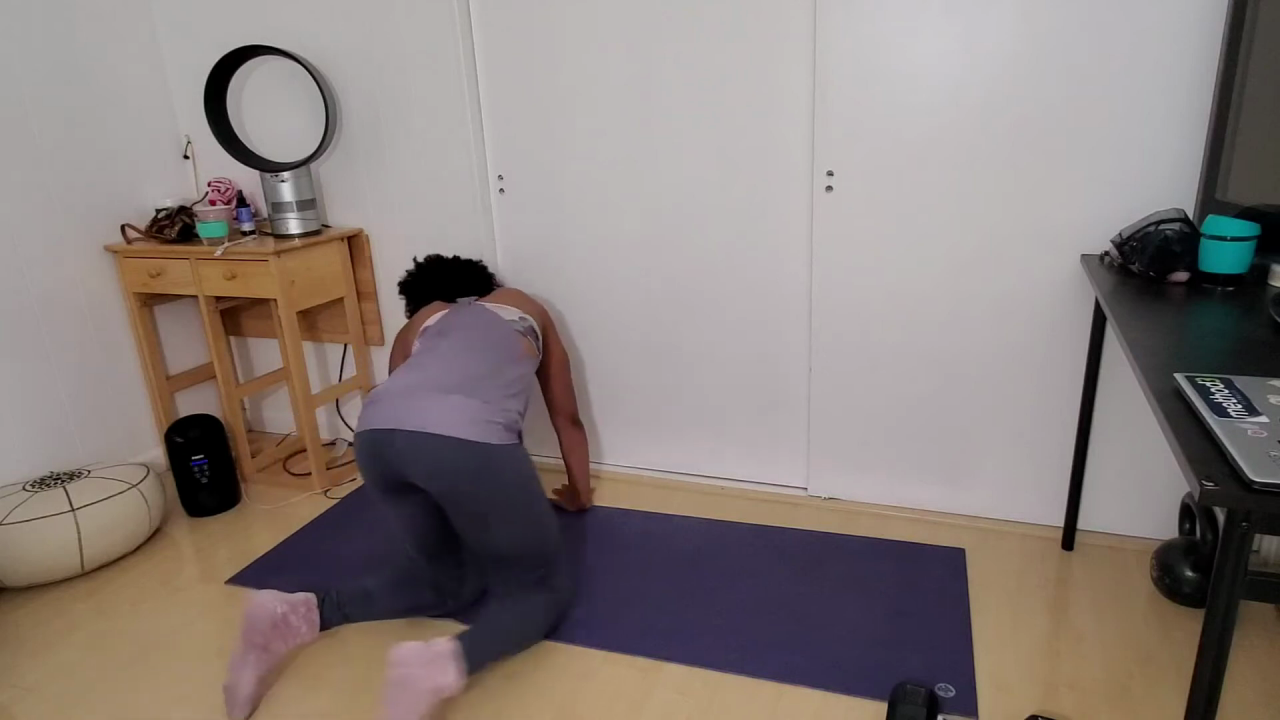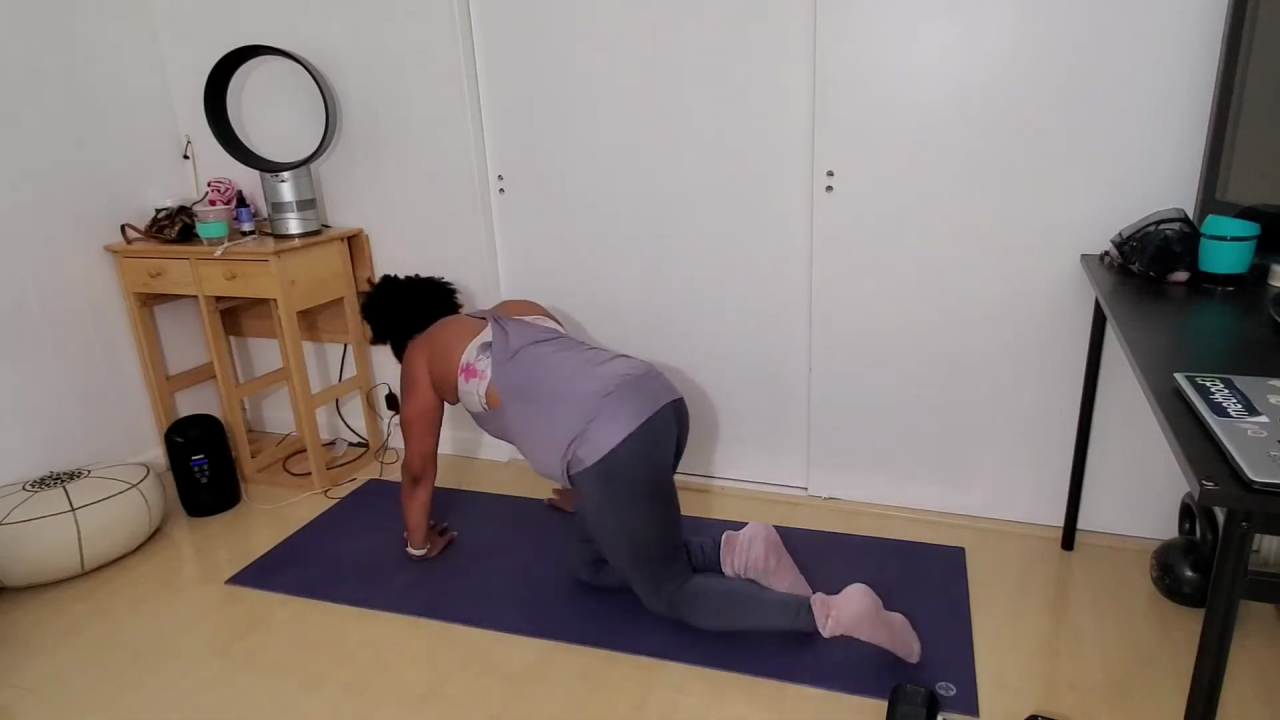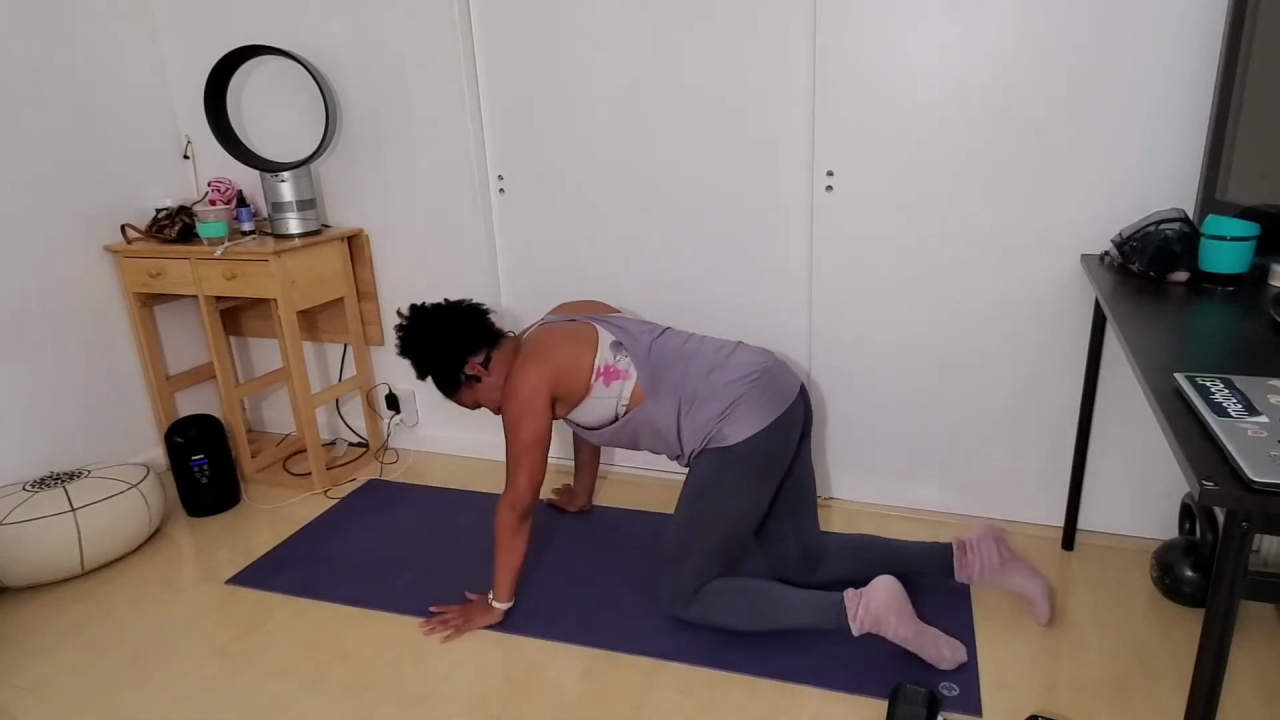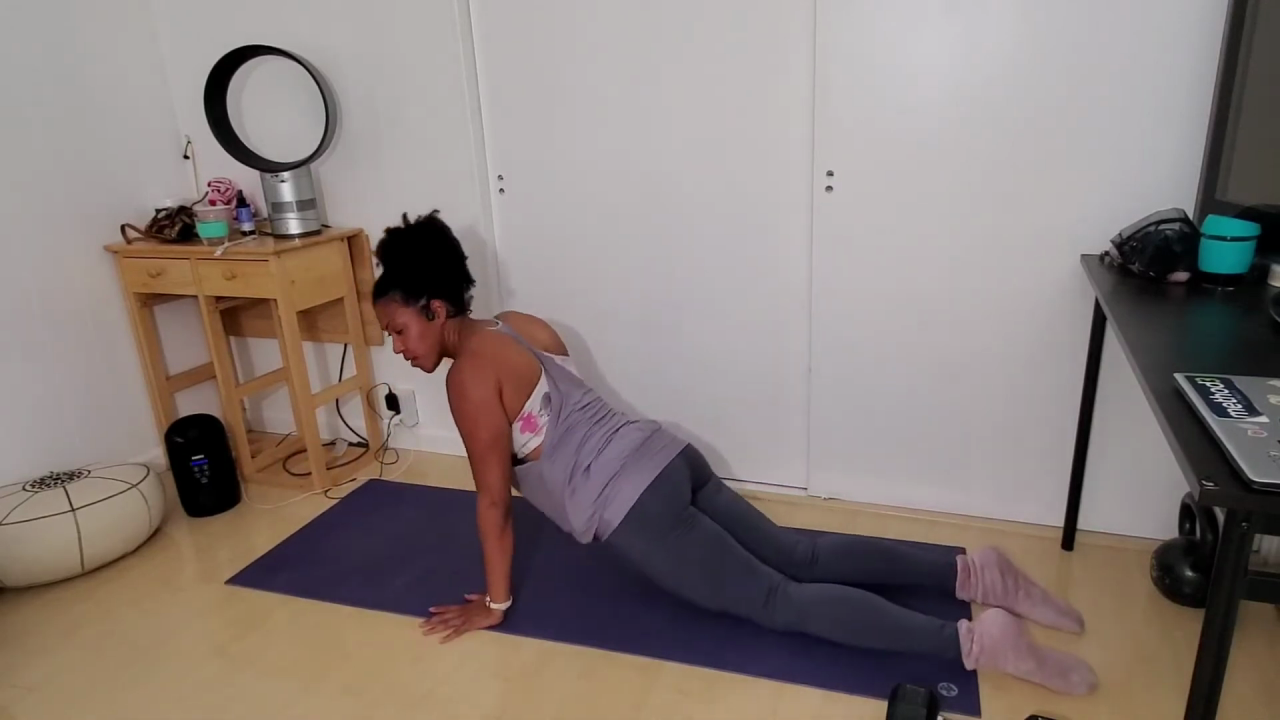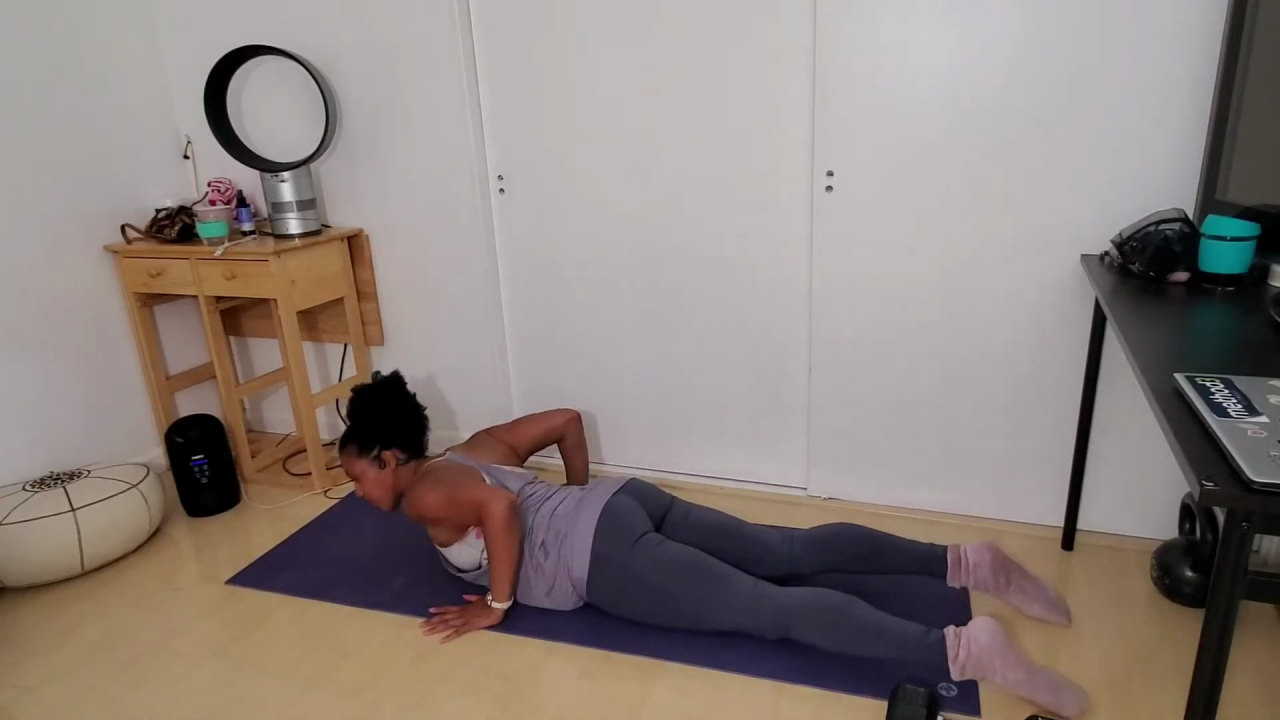
dt=1s
person 1, frame 1
left shoulder: (415, 325)
right shoulder: (527, 309)
right elbow: (567, 417)
left wrist: (416, 522)
right wrist: (579, 493)
left hip: (378, 432)
right hip: (469, 439)
left knee: (449, 580)
right knee: (540, 588)
left ankle: (299, 613)
right ankle: (441, 666)
person 1, frame 2
left shoulder: (422, 354)
right shoulder: (519, 308)
left elbow: (417, 470)
left wrist: (419, 542)
right wrist: (578, 491)
left hip: (613, 443)
right hip: (658, 399)
left knee: (670, 594)
right knee: (596, 564)
left ankle: (831, 611)
right ankle: (737, 551)
person 1, frame 3
left shoulder: (524, 376)
right shoulder: (564, 323)
left elbow: (517, 504)
left wrist: (496, 603)
right wrist: (580, 494)
left hip: (744, 425)
right hip: (775, 392)
left knee: (685, 595)
right knee: (799, 562)
left ankle: (863, 608)
right ankle: (971, 555)
person 1, frame 4
left shoulder: (469, 374)
right shoulder: (521, 325)
left elbow: (493, 501)
left wrist: (495, 603)
right wrist: (576, 491)
left hip: (634, 507)
right hip: (665, 458)
left knee: (780, 602)
right knee: (801, 558)
left ankle: (972, 641)
right ankle: (972, 573)
person 1, frame 5
left shoulder: (424, 495)
right shoulder: (476, 446)
left elbow: (499, 507)
right elbow: (567, 420)
left wrist: (495, 604)
left hip: (606, 561)
right hip: (627, 503)
left knee: (772, 609)
right knee: (791, 553)
left ankle: (959, 648)
right ankle: (962, 561)
